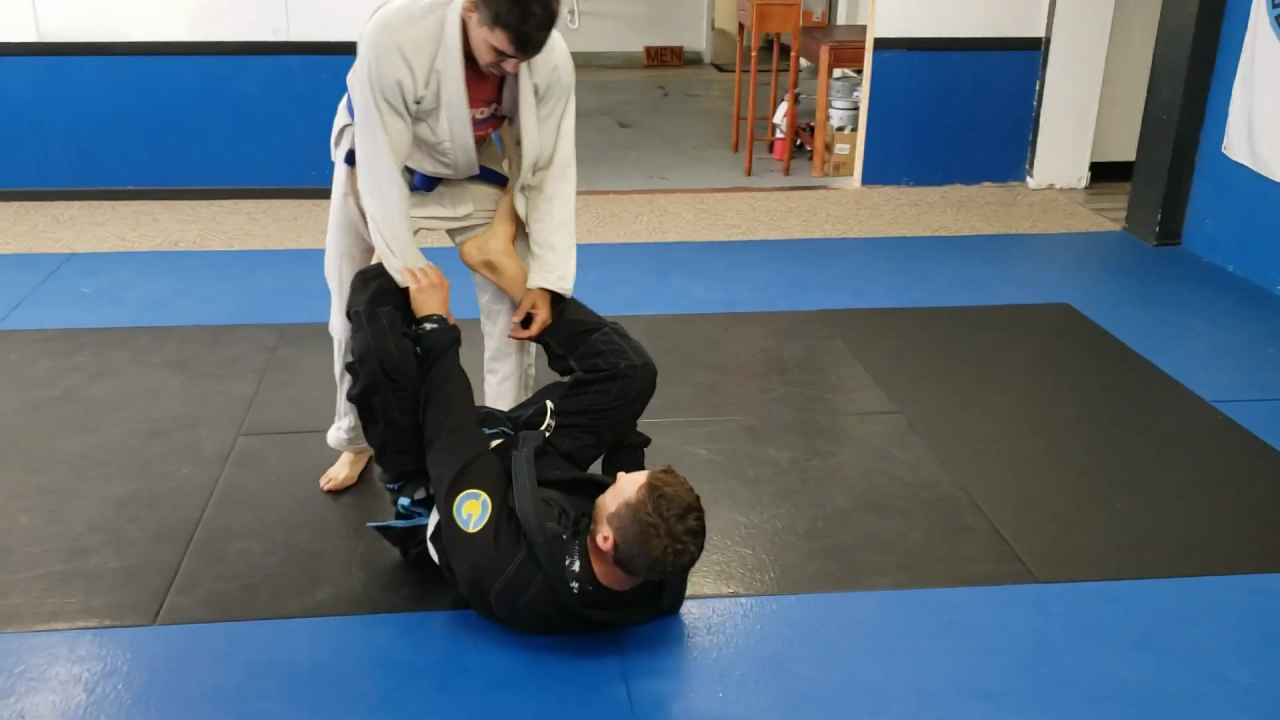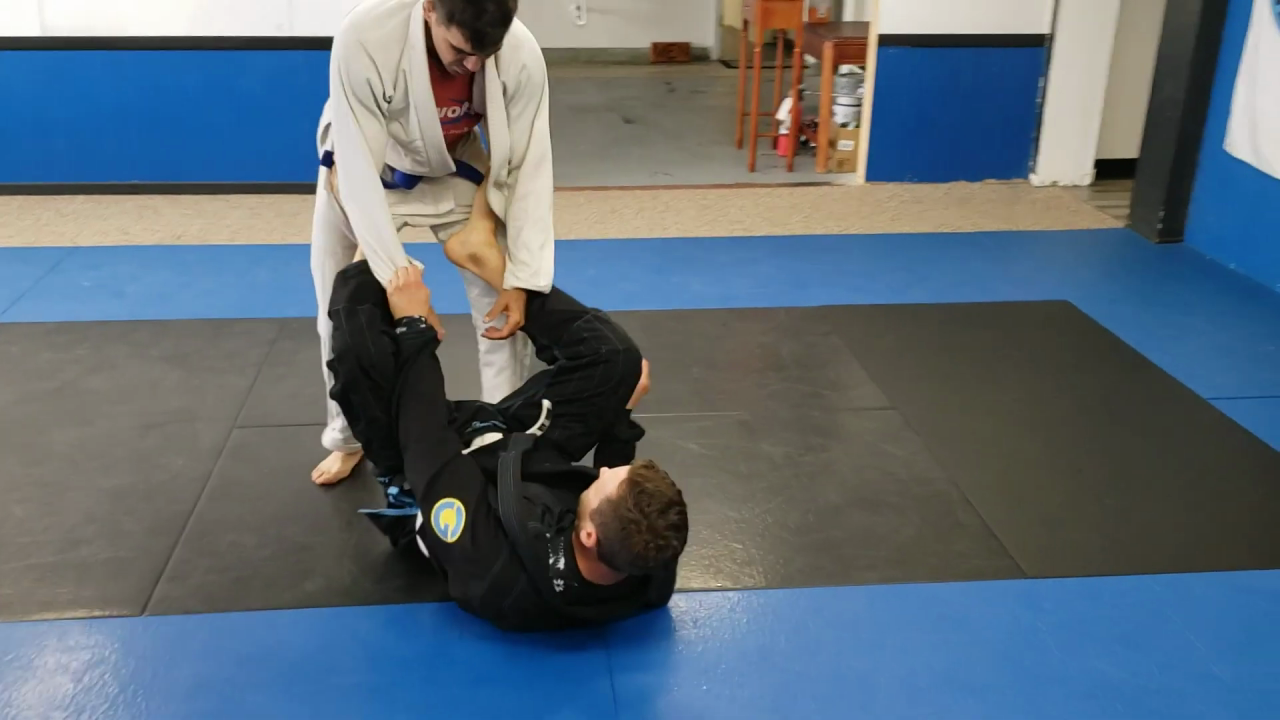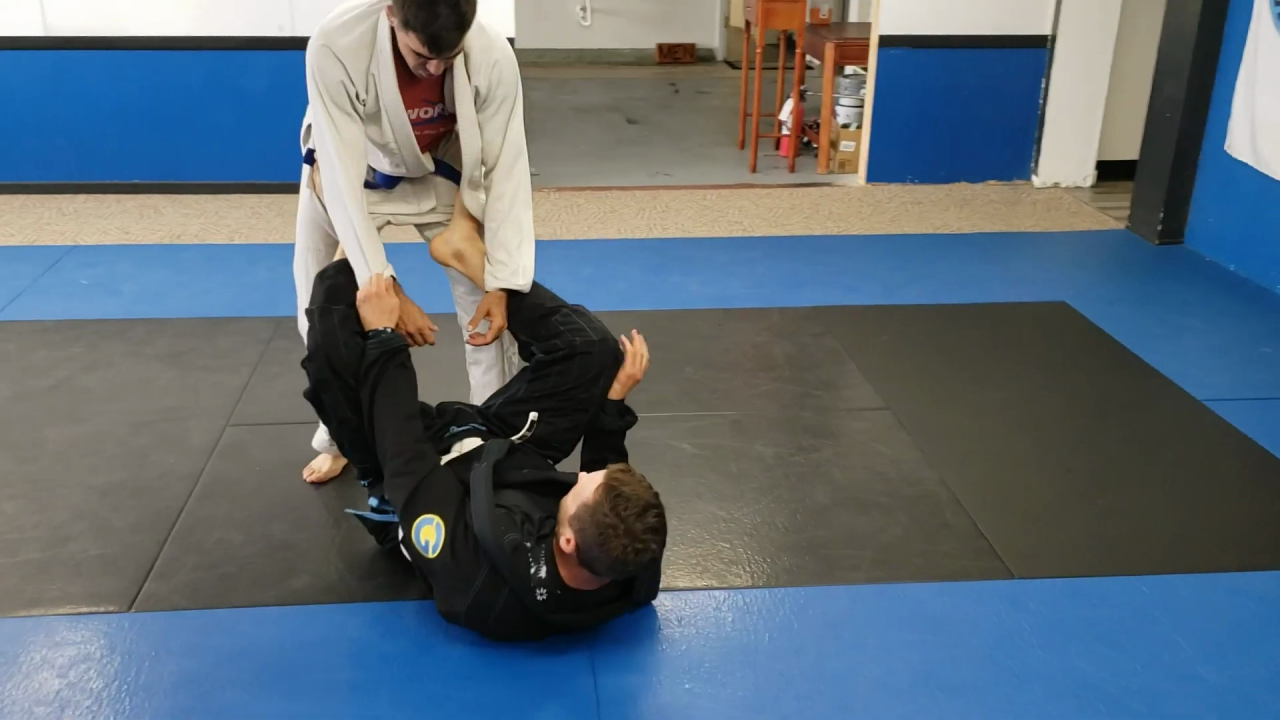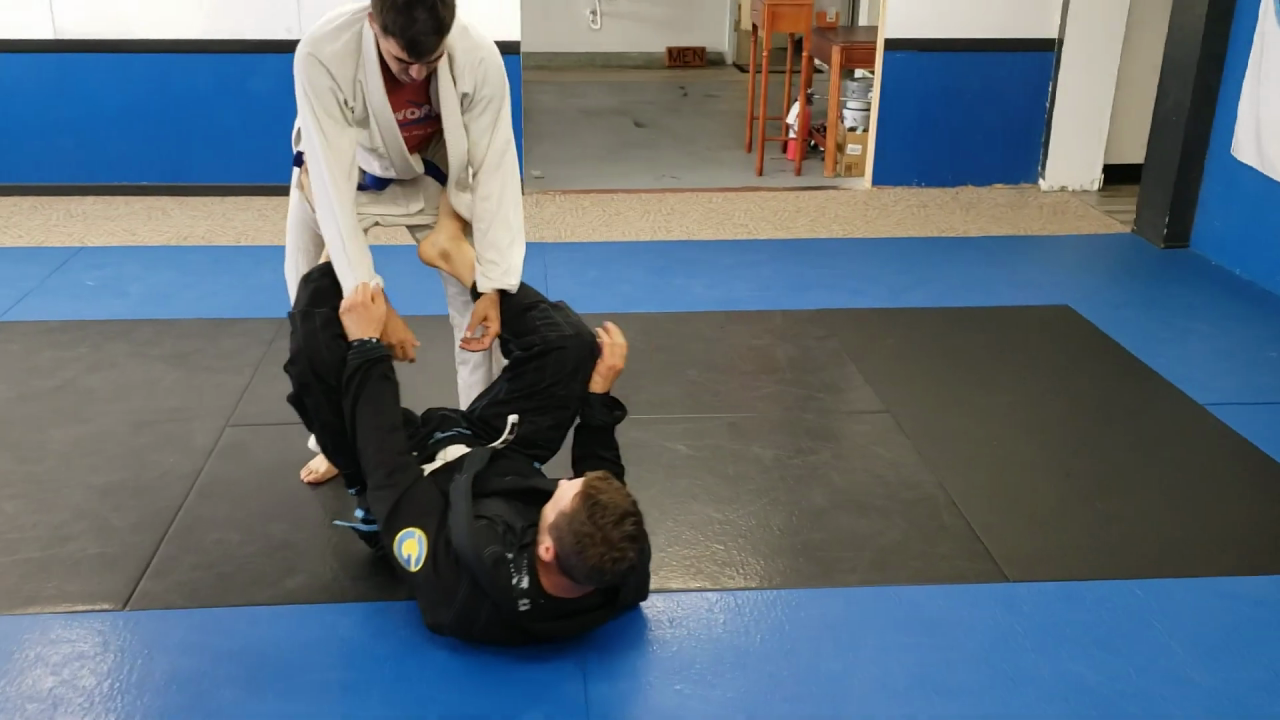
dt=0.1s
person 1, frame 1
left shoulder: (549, 58)
left elbow: (551, 168)
right elbow: (382, 171)
left wrist: (544, 280)
left hip: (474, 172)
right hip: (382, 163)
left knee: (510, 314)
right ankle: (355, 439)
person 1, frame 2
left shoulder: (520, 54)
right shoulder: (364, 40)
left elbow: (529, 166)
right elbow: (360, 172)
left wrist: (522, 281)
left hip: (461, 170)
right hip: (369, 166)
left knee: (504, 308)
right ankle: (348, 436)
person 1, frame 3
left shoulder: (491, 54)
right shoulder: (335, 45)
left elbow: (505, 168)
right elbow: (341, 175)
left wrist: (502, 282)
left hip: (442, 169)
right hip: (352, 168)
left knee: (487, 307)
right ankle: (339, 437)
person 1, frame 4
left shoulder: (477, 55)
right shoulder: (323, 52)
left elbow: (494, 168)
right elbow: (332, 182)
left wrist: (493, 286)
left hip: (434, 170)
right hip: (346, 169)
left knee: (479, 306)
person 2, frame 1
left shoulder: (510, 571)
right shoulder: (662, 579)
left elbow: (454, 443)
left wrist: (434, 324)
right wrist: (623, 438)
left hip: (439, 489)
left knee: (384, 360)
right knee: (629, 369)
right ankle: (504, 265)
person 2, frame 2
left shoulder: (497, 570)
right shoulder: (652, 571)
left elbow: (427, 447)
left wrist: (412, 327)
right wrist: (618, 420)
left knee: (365, 353)
right knee: (612, 354)
right ankle: (486, 259)
person 2, frame 3
left shoulder: (476, 579)
right shoulder: (636, 572)
left elbow: (406, 460)
left wrist: (383, 337)
right wrist: (612, 406)
left knee: (337, 356)
right knee: (589, 348)
right ankle: (467, 254)
person 2, frame 4
left shoulder: (463, 592)
right shoulder: (626, 565)
left elbow: (387, 473)
left wrist: (364, 346)
right wrist: (598, 397)
left hip: (422, 475)
left knee: (322, 359)
right knee: (568, 341)
right ankle: (454, 250)
